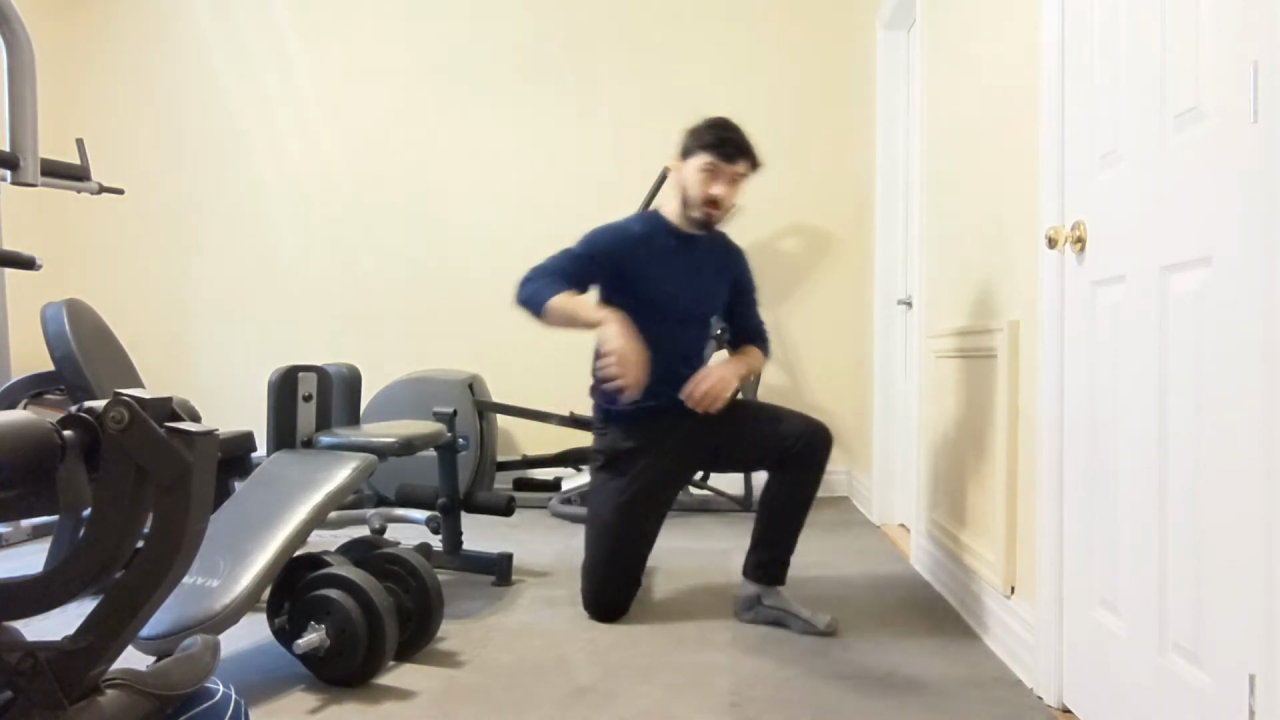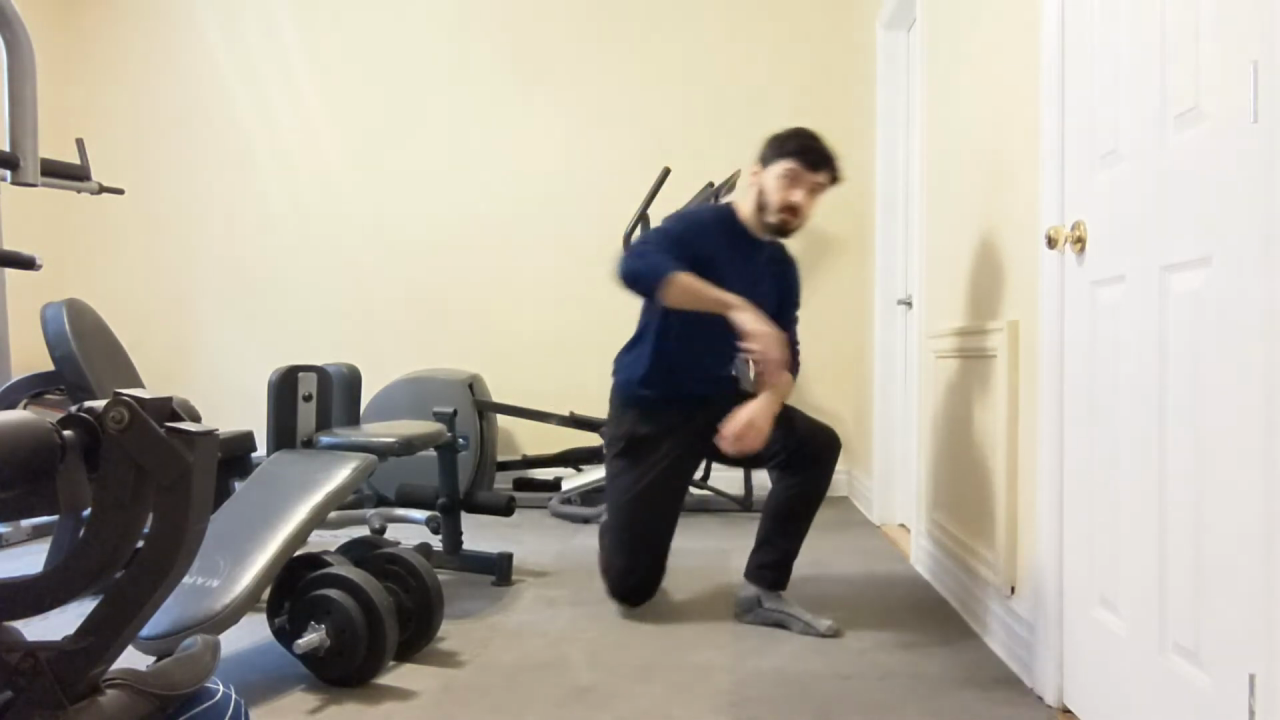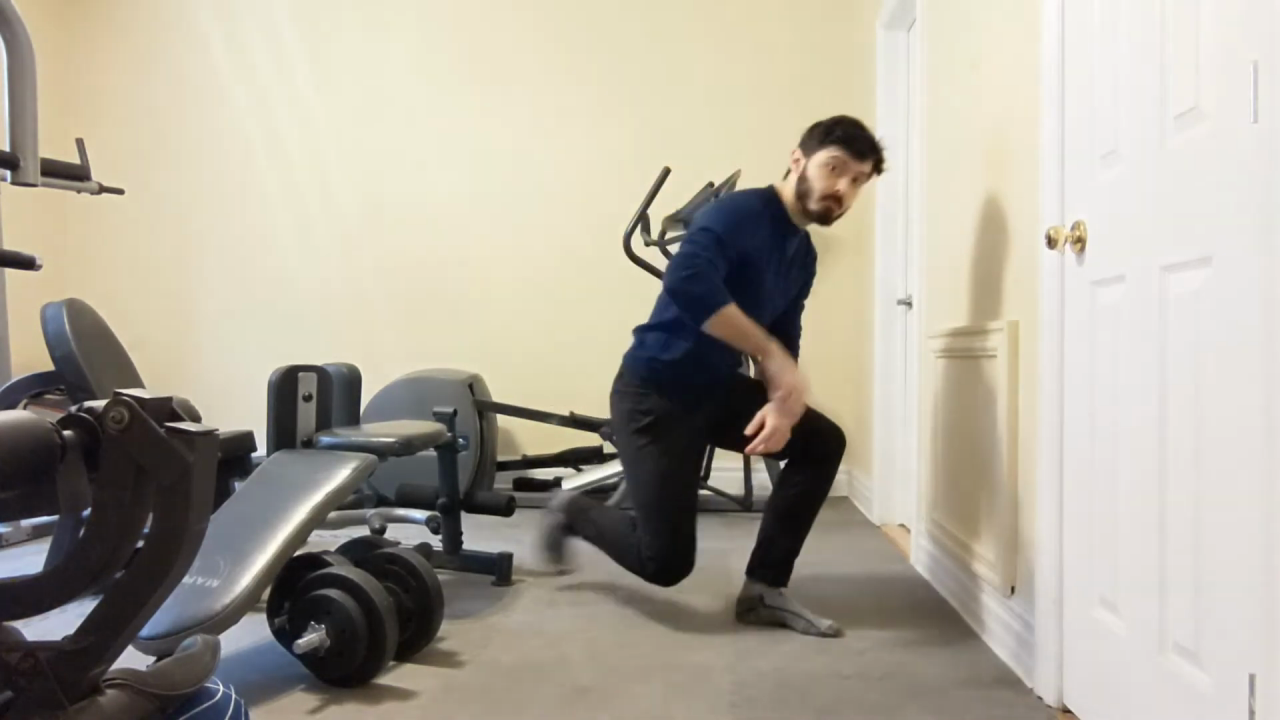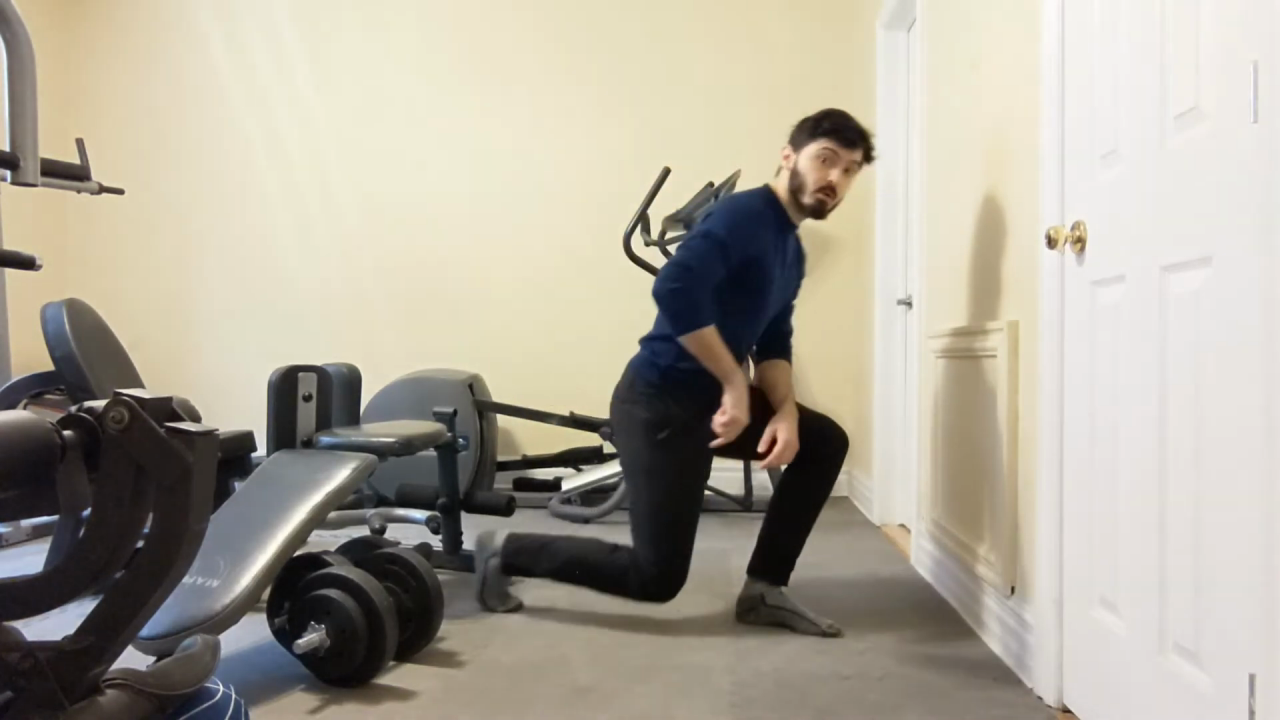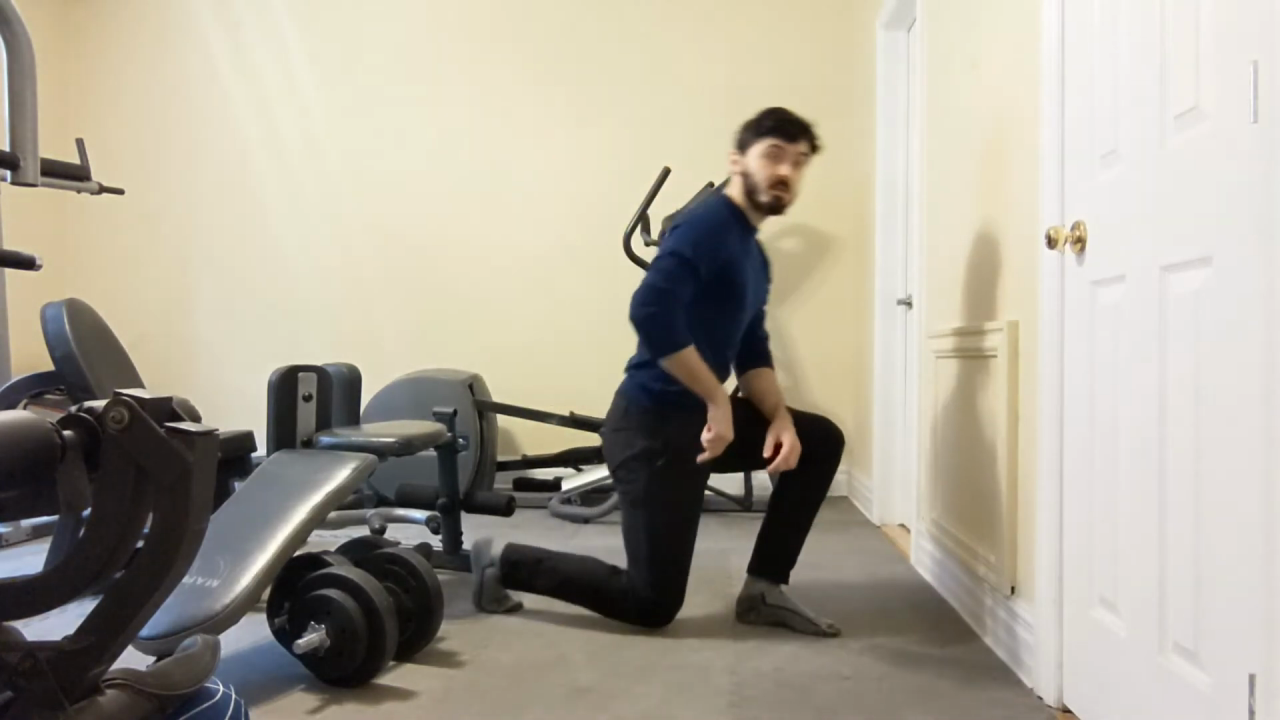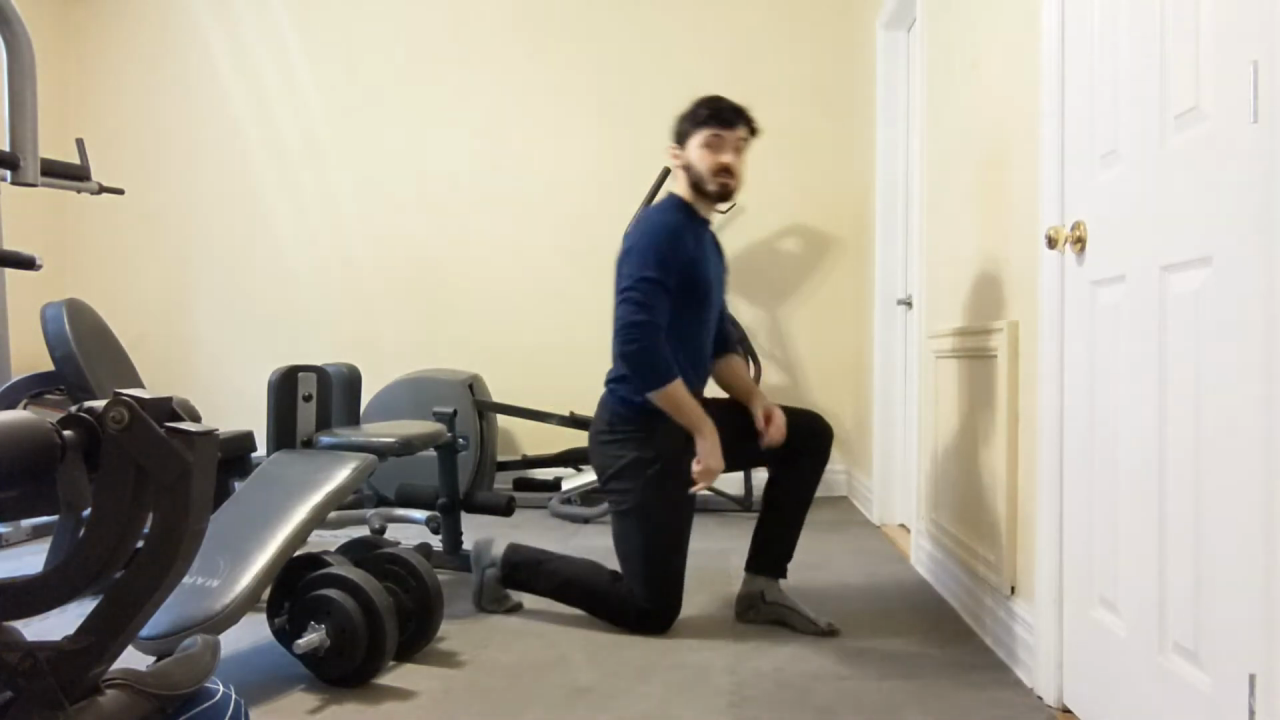
dt=0.2s
person 1, frame 1
left shoulder: (728, 259)
right shoulder: (625, 239)
left elbow: (753, 340)
right elbow: (534, 288)
left wrist: (731, 369)
right wrist: (607, 320)
left hip: (694, 409)
right hip: (627, 430)
left knee: (807, 439)
right knee: (606, 603)
left ankle: (760, 590)
right ankle: (625, 544)
person 1, frame 2
left shoulder: (781, 268)
right shoulder: (699, 229)
left elbow: (778, 356)
right elbow: (638, 267)
left wrist: (765, 404)
right wrist: (739, 309)
left hip: (713, 402)
right hip: (644, 413)
left knee: (817, 445)
right knee: (632, 588)
left ankle: (761, 592)
right ankle: (620, 534)
person 1, frame 3
left shoulder: (803, 254)
right shoulder: (740, 213)
left elbow: (786, 340)
right elbow: (689, 281)
left wrist: (784, 403)
right wrist: (773, 362)
left hip: (715, 385)
right hip: (656, 389)
left knee: (822, 442)
right knee: (667, 559)
left ankle: (762, 591)
right ankle: (576, 512)
person 1, frame 4
left shoulder: (793, 250)
right shoulder: (743, 216)
left elbow: (773, 344)
right elbow: (675, 290)
left wrist: (785, 411)
right wrist: (734, 383)
left hip: (710, 396)
right hip: (658, 400)
left knee: (824, 442)
right knee: (657, 574)
left ankle: (763, 590)
right ankle: (507, 551)
person 1, frame 5
left shoulder: (755, 257)
right shoulder: (704, 225)
left elbow: (752, 352)
right elbow: (652, 312)
left wrist: (778, 419)
right wrist: (717, 403)
left hip: (695, 414)
right hip: (652, 424)
left knee: (819, 441)
right knee: (653, 601)
left ankle: (763, 590)
right ankle: (504, 561)
person 1, frame 6
left shoulder: (704, 238)
right shoulder: (660, 229)
left elbow: (713, 341)
right elbow: (639, 346)
left wrist: (750, 397)
right wrist: (706, 431)
left hip: (680, 418)
right hip: (639, 434)
left knee: (808, 434)
right knee: (650, 609)
left ankle: (761, 588)
right ankle: (505, 562)
